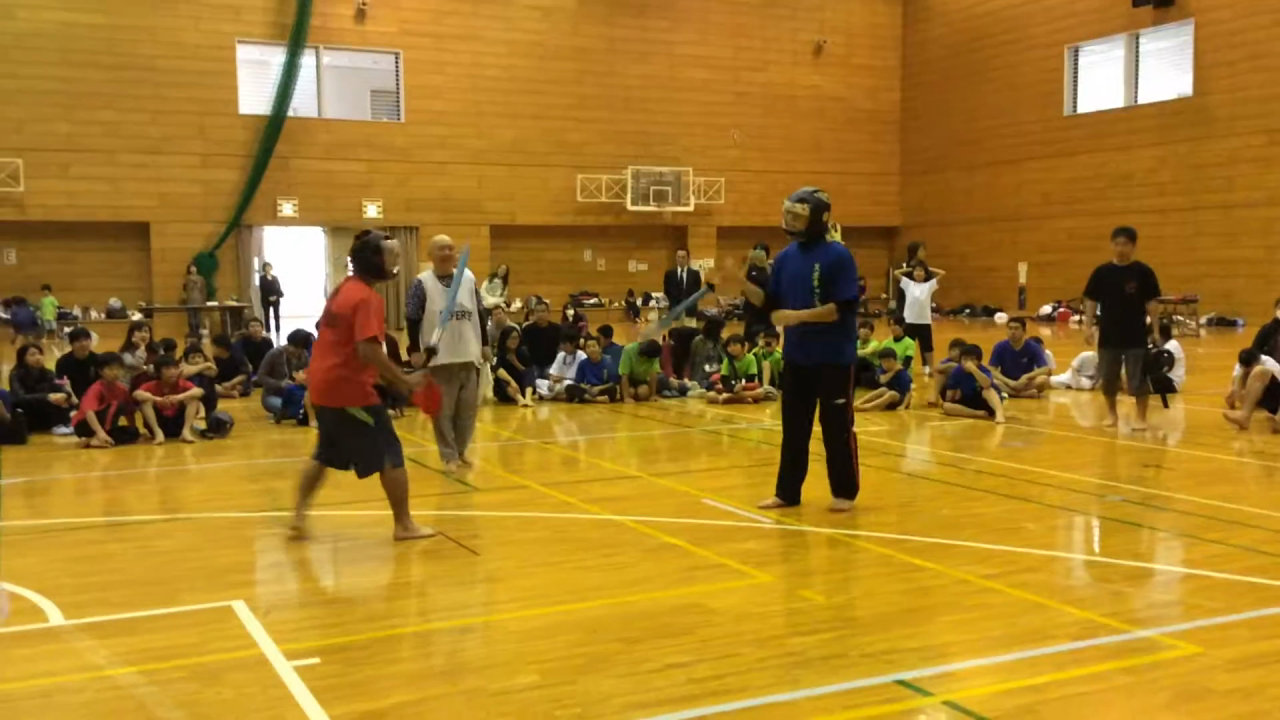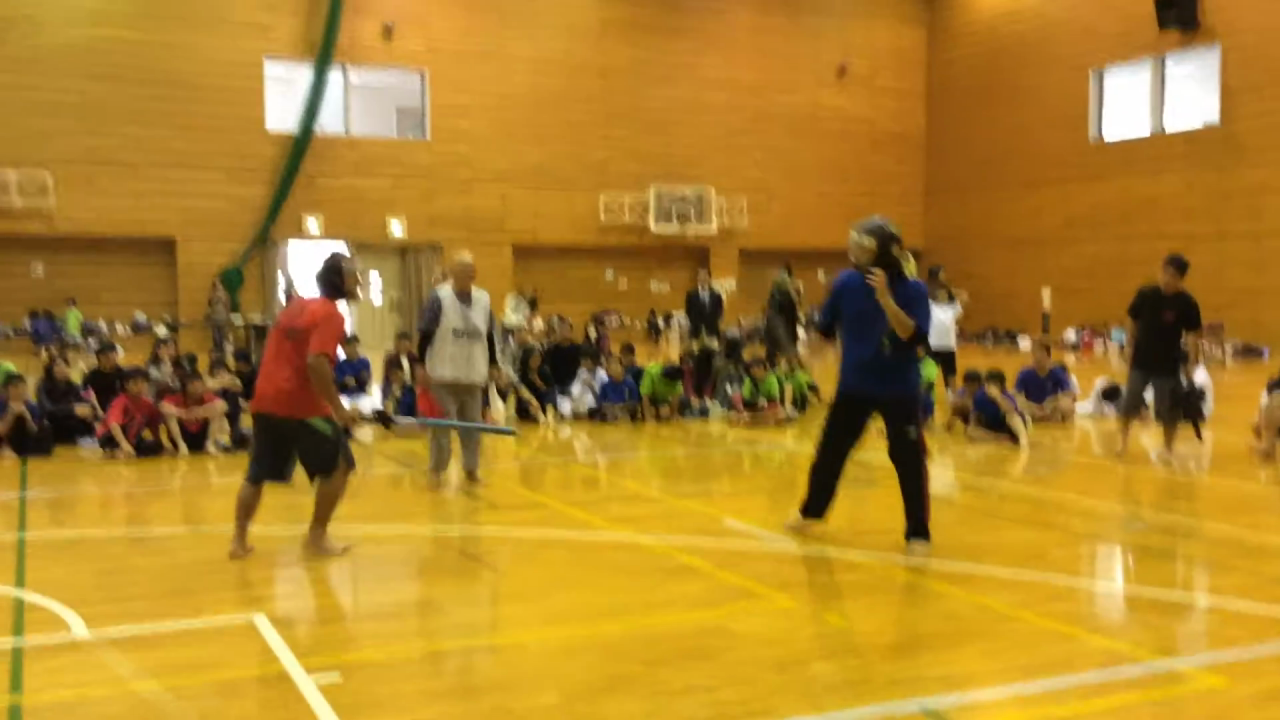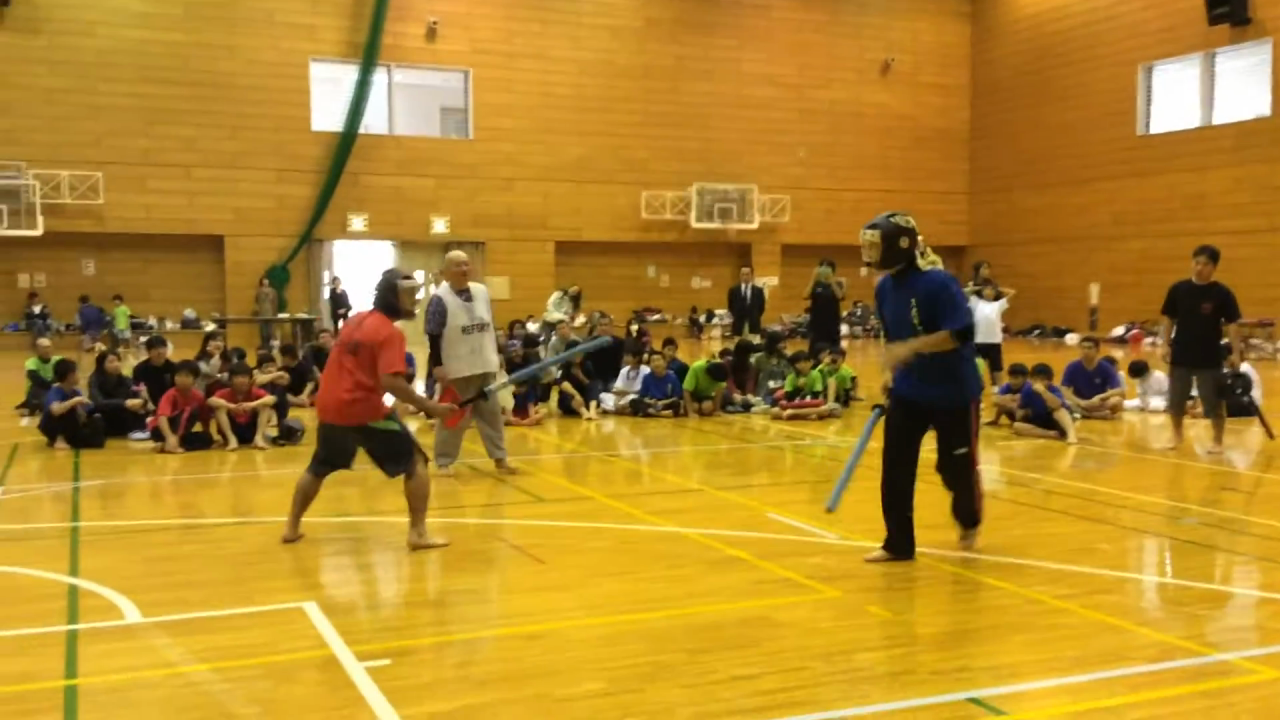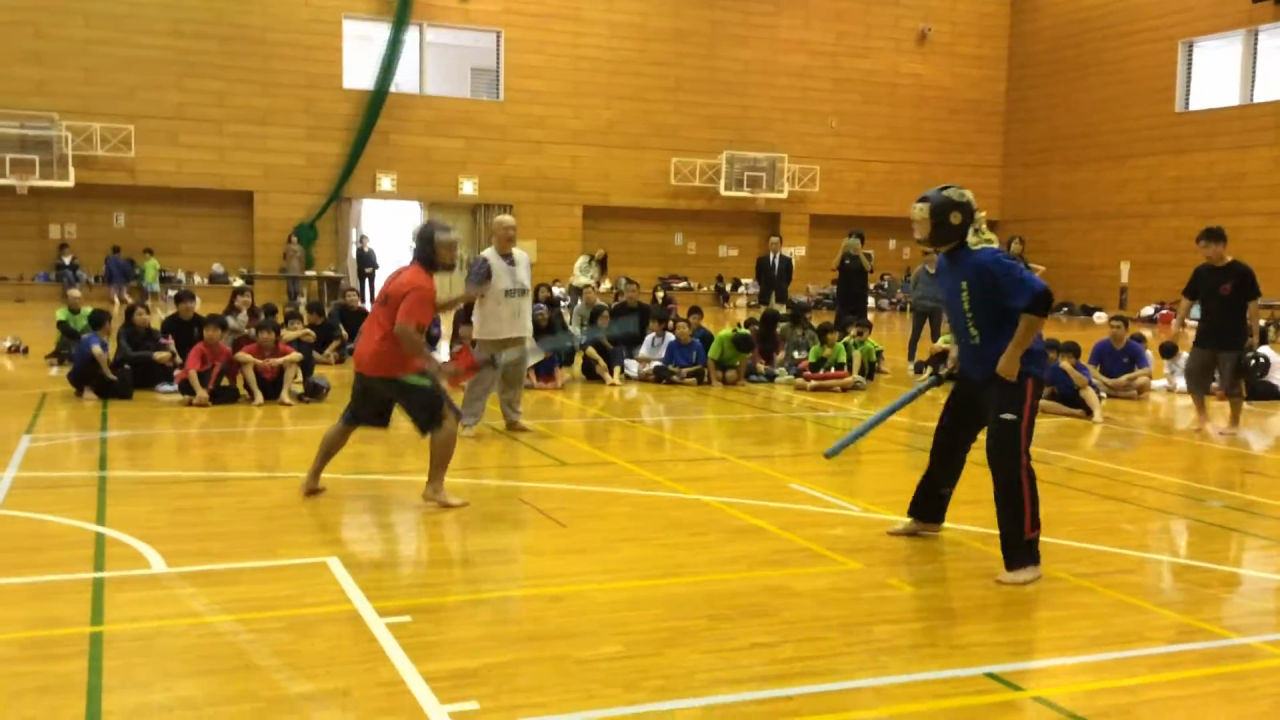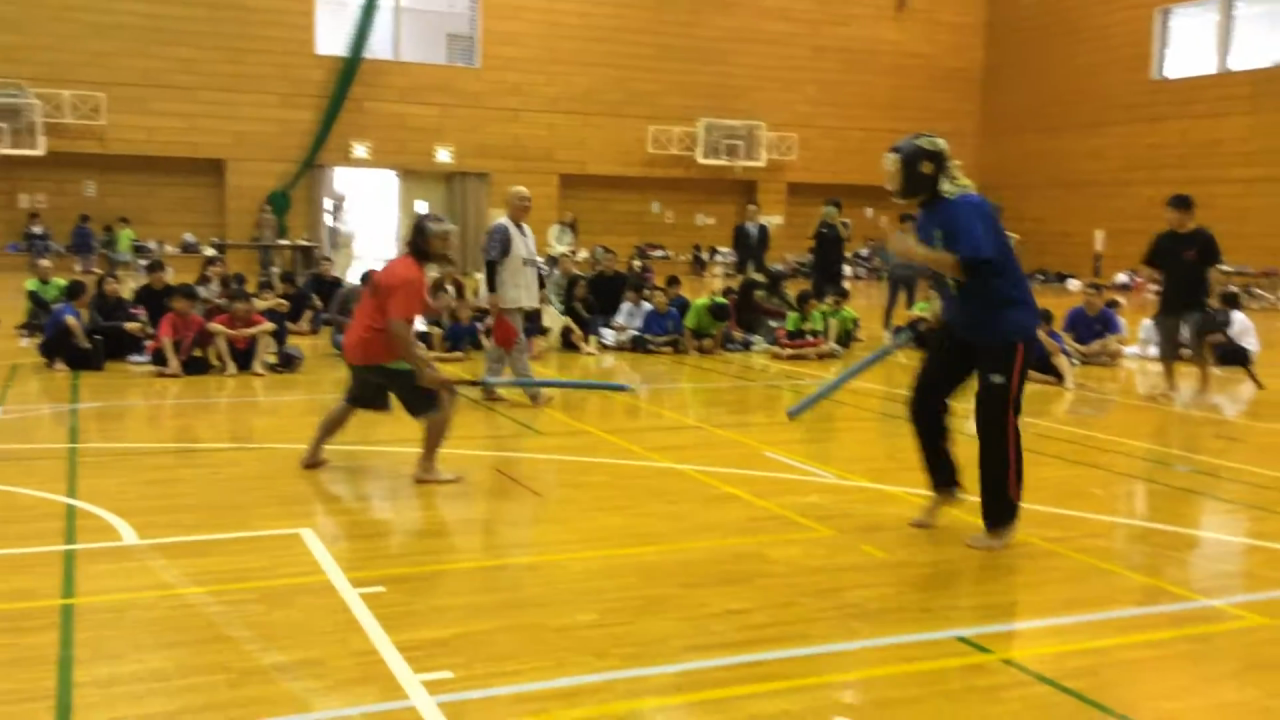
dt=0.5s
person 1, frame 1
left shoulder: (838, 256)
right shoulder: (786, 257)
left elbow: (845, 307)
right elbow: (771, 302)
left wrist: (798, 316)
right wrist: (745, 286)
left hip: (834, 356)
right hip: (797, 356)
left knee: (837, 426)
right knee: (794, 427)
left ankle: (844, 492)
right ankle: (787, 492)
person 1, frame 2
left shoulder: (912, 290)
right shoulder: (845, 283)
left elbow: (914, 337)
right elbow: (826, 325)
left wrist: (885, 298)
left hip: (899, 388)
right hip: (854, 385)
left knee: (910, 459)
right knee: (831, 448)
left ankle: (917, 533)
right ankle: (812, 510)
person 1, frame 3
left shoulder: (937, 283)
right shoulder: (884, 287)
left elbow: (962, 333)
left wrist: (911, 347)
right wrist: (890, 371)
left hip: (953, 390)
right hip: (907, 391)
left knee: (957, 467)
right knee: (895, 465)
left ankle: (969, 522)
right ankle: (898, 544)
person 1, frame 4
left shoulder: (988, 261)
right shoulder: (945, 264)
left elbow: (1040, 300)
left wrist: (1014, 354)
right wrist: (957, 350)
left hip: (1014, 372)
right hip: (974, 371)
left knee: (1008, 453)
right knee: (947, 441)
left ankle: (1024, 558)
right ankle: (926, 517)
person 1, frame 5
left shoulder: (966, 208)
right shoulder: (928, 212)
left elbow: (972, 265)
left wrist: (914, 253)
right wrist: (940, 309)
left hip: (1005, 325)
right hip: (962, 324)
left knee: (995, 417)
right knee: (924, 401)
left ankle: (1001, 520)
right ankle: (944, 489)
person 2, frame 1
left shoulder: (344, 289)
right shoulder: (367, 298)
right elbow: (368, 350)
left wrist: (388, 376)
right wrist: (401, 379)
left hip: (323, 387)
right hip: (349, 391)
left knee: (325, 455)
right knee: (389, 455)
left ankle: (299, 515)
right ankle: (403, 525)
person 2, frame 2
left shoulder: (296, 306)
right shoulder: (331, 316)
left elbow: (277, 348)
right elbow: (316, 362)
right wrist: (338, 406)
left hip: (266, 400)
right hip: (303, 405)
left knee: (258, 473)
right knee: (338, 465)
left ankle: (239, 541)
right ankle: (317, 536)
person 2, frame 3
left shoulder: (355, 321)
right shoulder: (390, 334)
right elbow: (391, 382)
right wrist: (429, 406)
left hip: (329, 408)
right hip: (363, 411)
left knee: (318, 468)
right knee: (416, 463)
left ankle: (292, 527)
right ankle: (418, 532)
person 2, frame 4
left shoulder: (404, 273)
right shoulder: (421, 284)
left elbow: (423, 312)
right elbow: (404, 330)
left wrist: (457, 302)
right wrist: (436, 366)
left hip: (367, 360)
right hip: (396, 365)
left knee: (349, 421)
right knee: (447, 417)
left ankle: (312, 479)
right ankle: (435, 489)
person 2, frame 5
left shoulder: (400, 265)
right shoulder: (410, 276)
left elbow: (421, 307)
right elbow: (397, 327)
right wrist: (422, 369)
left hip: (357, 346)
right hip: (382, 351)
left knee: (352, 401)
right knee: (444, 396)
left ankle: (313, 452)
right ankle: (427, 467)
person 3, frame 1
left shoulder: (468, 280)
right shoulder: (422, 283)
left elbow: (478, 315)
left wrist: (485, 345)
right wrist: (415, 352)
left hip: (468, 355)
right hip: (439, 357)
left knee: (468, 407)
right knee: (443, 410)
left ankle: (459, 450)
right ankle: (449, 456)
person 3, frame 2
left shoulder: (484, 299)
right shoulder: (439, 298)
left elbow: (490, 336)
right elbow: (426, 333)
left wrist: (493, 365)
right wrist: (421, 363)
left hip: (473, 374)
right hip: (444, 373)
left knee: (473, 424)
left ankle: (471, 469)
right ankle: (437, 470)
person 3, frame 3
left shoulder: (481, 291)
right shoulder: (440, 299)
right elbow: (433, 336)
left wrist: (496, 354)
right wrist: (437, 366)
left hip: (484, 366)
right hip: (456, 369)
left knee: (492, 412)
left ankle: (499, 458)
right ankle: (444, 461)
person 3, frame 4
left shoulder: (523, 258)
right shoulder: (485, 261)
right elbow: (471, 295)
left wrist: (528, 323)
left hip: (517, 330)
right hip: (491, 332)
left knee: (515, 377)
right knee: (483, 377)
left ankle: (512, 418)
right ankle: (467, 422)
person 3, frame 5
left shoulder: (526, 230)
right shoulder: (500, 229)
left elbow: (531, 264)
right elbow: (490, 264)
left wrist: (540, 290)
right wrist: (493, 294)
left hip: (521, 297)
right hip: (506, 300)
left knee: (501, 345)
right knee: (517, 345)
left ankle: (489, 387)
right ankle: (533, 392)
person 4, frame 1
left shoulder: (1143, 272)
right shoulder: (1101, 272)
left elbow: (1151, 302)
right elbow: (1091, 300)
right wrist: (1089, 326)
left hip: (1136, 336)
right hip: (1108, 335)
left knee: (1138, 378)
right knee: (1108, 377)
left ankle: (1141, 417)
right ankle: (1112, 413)
person 4, frame 2
left shoulder: (1187, 303)
right shoulder: (1145, 294)
left elbow: (1192, 334)
right elbow: (1133, 320)
left wrist: (1191, 362)
right wrist: (1129, 346)
left hip: (1168, 363)
right hip: (1141, 359)
left knee: (1168, 407)
right knee: (1131, 399)
left ankle: (1168, 446)
right ankle: (1123, 438)
person 4, frame 3
left shoulder: (1222, 293)
right shoulder: (1178, 289)
left elbow: (1232, 324)
right elbow: (1168, 318)
left wrist: (1236, 352)
right wrist: (1165, 344)
left hip: (1209, 357)
right hip: (1181, 355)
left knee: (1213, 400)
right knee: (1176, 398)
left ankle: (1217, 441)
right ankle: (1177, 435)
person 4, frame 4
left shoulder: (1242, 272)
right shoulder: (1201, 272)
left elbow: (1253, 304)
right elbow: (1188, 299)
left wrist: (1254, 334)
right wrist: (1178, 323)
left hip: (1233, 340)
right hip: (1205, 337)
left knee: (1232, 383)
right knee: (1194, 375)
left ankle: (1234, 422)
right ankle: (1202, 415)
person 4, frame 5
left shoulder: (1204, 238)
right shoulder: (1163, 239)
left elbow: (1212, 270)
right elbow: (1150, 269)
left hip: (1195, 303)
right hip: (1169, 302)
left knee: (1197, 342)
right knee: (1167, 346)
left ankle: (1204, 381)
right ankle: (1170, 384)
